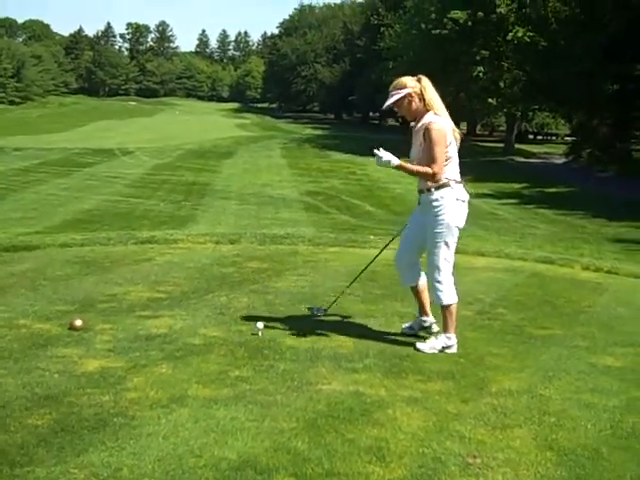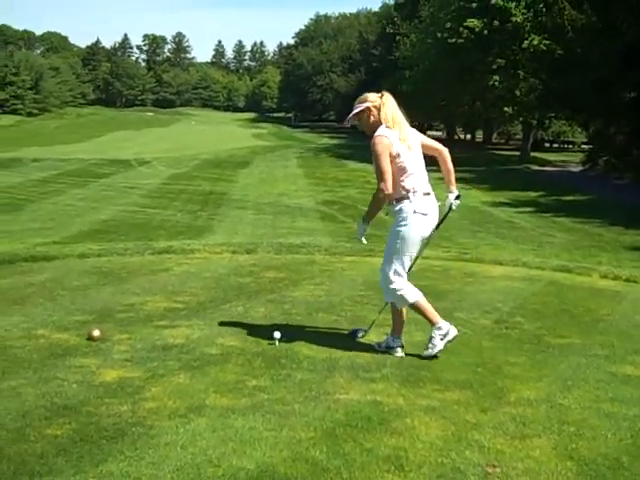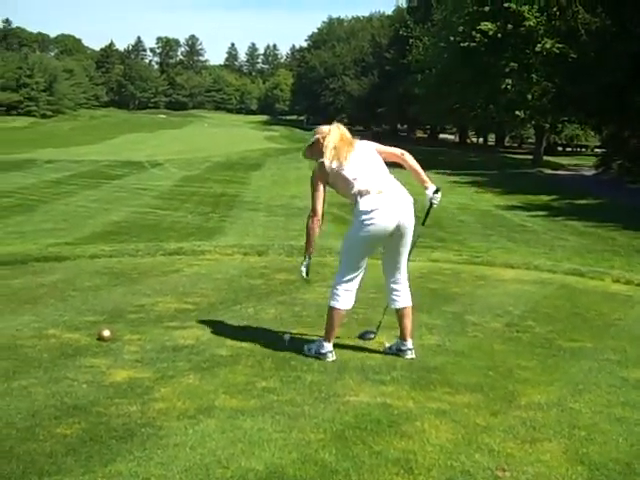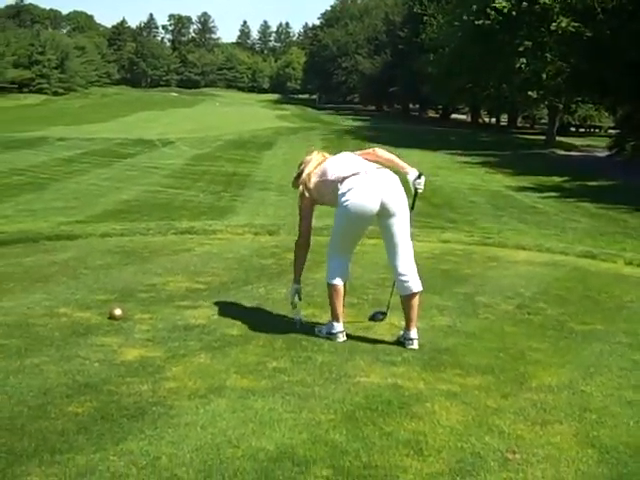
dt=0.5s
person 1, frame 1
left shoulder: (434, 125)
right shoulder: (422, 124)
left elbow: (435, 173)
right elbow: (453, 143)
left wrist: (396, 163)
left hip: (446, 202)
right hip: (429, 201)
left knee: (439, 270)
right knee: (404, 258)
left ankle: (448, 337)
right ankle: (425, 317)
person 1, frame 2
left shoulder: (380, 139)
right shoulder: (407, 131)
left elbow: (385, 189)
right elbow: (442, 151)
left wrist: (365, 222)
right wrist: (452, 189)
left hip: (412, 211)
right hip: (427, 207)
left knee: (392, 279)
right knee: (393, 273)
left ankle: (441, 327)
right ankle: (396, 339)
person 1, frame 3
left shoulder: (323, 166)
right shoulder: (364, 145)
left elbow: (316, 216)
right elbow: (403, 155)
left wrist: (307, 258)
right wrist: (428, 185)
left hip: (373, 212)
right hip: (402, 203)
left knee: (346, 279)
right knee: (398, 277)
left ankle: (325, 346)
right ankle: (406, 343)
person 1, frame 4
left shoulder: (310, 186)
right shoulder: (346, 157)
left elbow: (303, 240)
right elbow: (375, 152)
left wrist: (296, 282)
right wrist: (409, 171)
left hip: (357, 194)
right hip: (390, 185)
left knee: (338, 257)
right knee: (404, 262)
left ankle: (336, 326)
right ankle: (411, 333)
